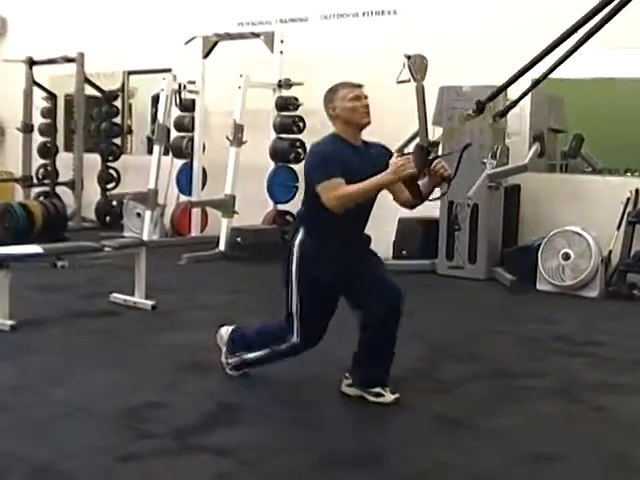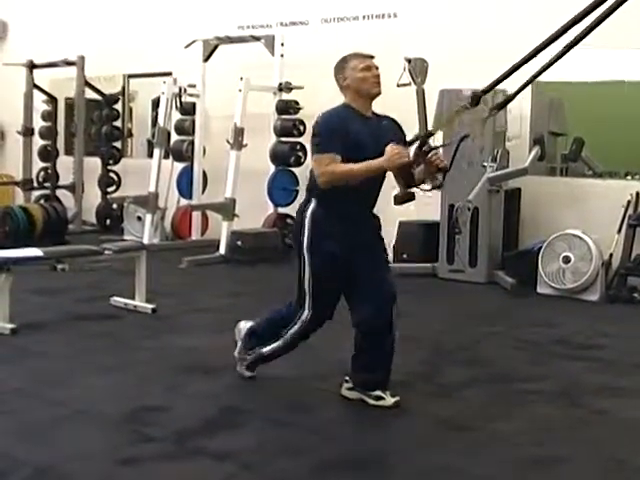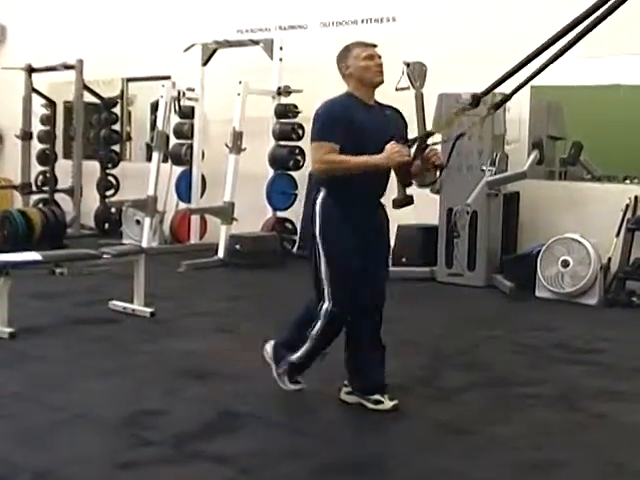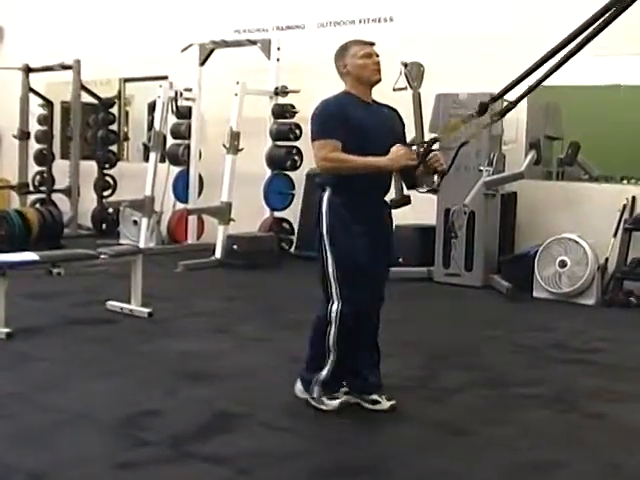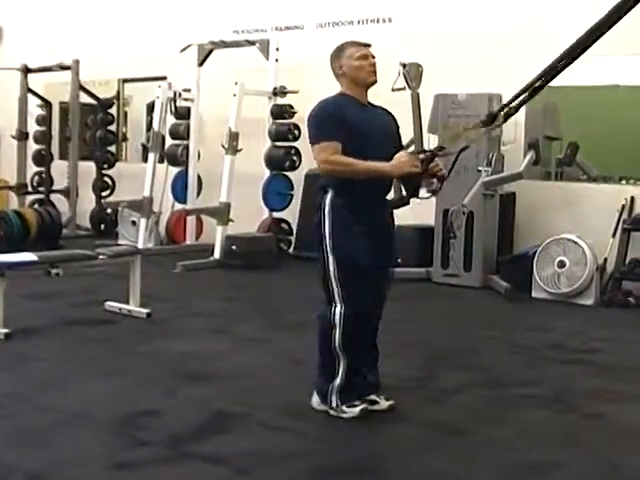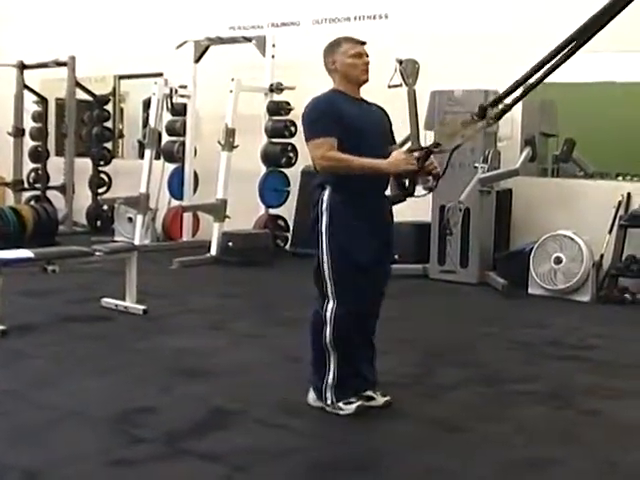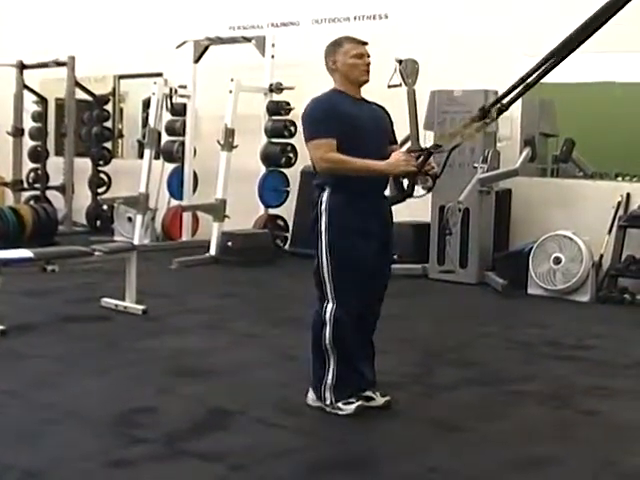
dt=0.2s
person 1, frame 1
left shoulder: (377, 153)
right shoulder: (324, 153)
left elbow: (408, 198)
right elbow: (336, 200)
left wrist: (432, 181)
right wrist: (388, 176)
left hip: (353, 248)
right hip: (313, 250)
left knee: (387, 300)
right knee: (302, 335)
left ankle: (365, 379)
right ankle: (236, 342)
person 1, frame 2
left shoulder: (389, 127)
right shoulder: (332, 123)
right elbow: (326, 175)
left wrist: (429, 167)
right wrist: (382, 162)
left hip: (363, 225)
right hip: (323, 225)
left knee: (380, 302)
right knee: (312, 310)
left ankle: (367, 382)
right ankle: (253, 338)
person 1, frame 3
left shoulder: (393, 116)
right shoulder: (334, 111)
left elbow: (405, 171)
right elbow: (322, 162)
left wrist: (426, 162)
right wrist: (379, 159)
left hip: (372, 216)
right hip: (334, 213)
left knee: (369, 305)
right knee: (335, 303)
left ankle: (364, 385)
right ankle: (284, 355)
person 1, frame 4
left shoulder: (390, 115)
right shoulder: (333, 109)
left elbow: (402, 166)
right elbow: (325, 160)
left wrist: (426, 165)
right wrist: (384, 161)
left hip: (377, 214)
right hip: (341, 213)
left knee: (369, 305)
right knee: (345, 303)
left ankle: (361, 385)
right ankle: (316, 382)
person 1, frame 5
left shoulder: (384, 117)
right shoulder: (329, 111)
left elbow: (398, 166)
right elbow: (327, 162)
left wrist: (422, 170)
right wrist: (388, 167)
left hip: (378, 215)
right hip: (343, 215)
left knee: (370, 307)
right knee: (345, 306)
left ankle: (362, 386)
right ankle: (331, 392)
person 1, frame 6
left shoulder: (377, 113)
right shoulder: (323, 107)
left elbow: (390, 161)
right elbow: (325, 158)
left wrist: (416, 167)
right wrist: (386, 165)
left hip: (376, 211)
right hip: (340, 211)
left knee: (367, 303)
right knee: (338, 303)
left ankle: (360, 382)
right ankle: (327, 388)
person 1, frame 7
left shoulder: (378, 113)
right shoulder: (323, 108)
left elbow: (392, 160)
right elbow: (324, 160)
left wrist: (415, 166)
right wrist: (386, 166)
left hip: (376, 212)
right hip: (340, 211)
left knee: (368, 303)
right knee: (338, 304)
left ankle: (360, 382)
right ankle: (327, 388)
